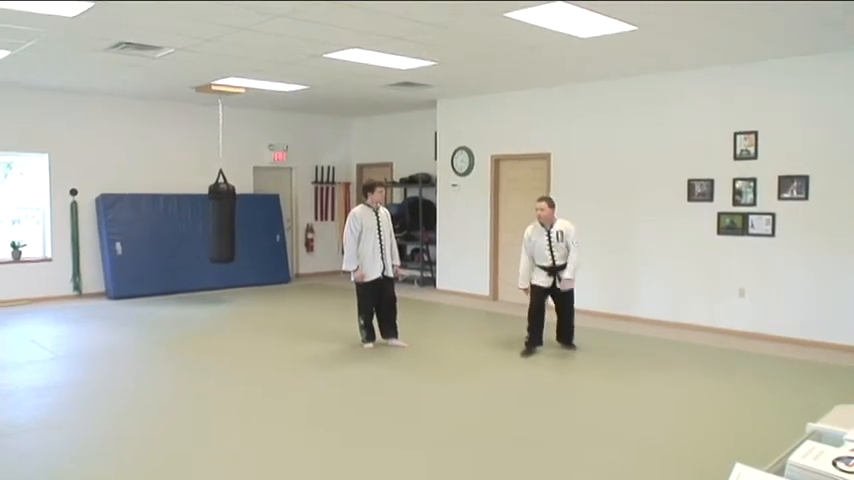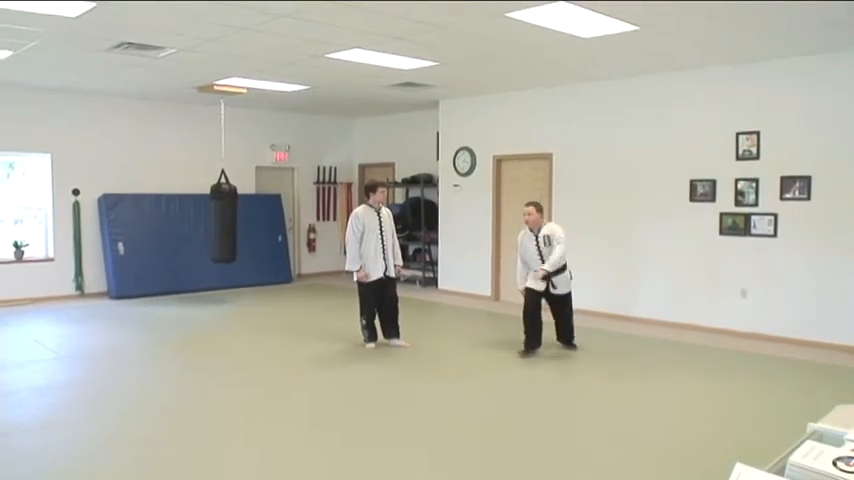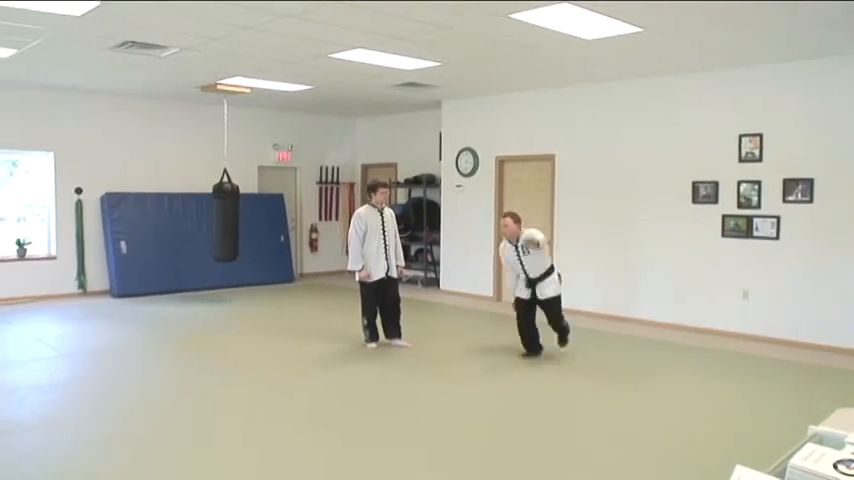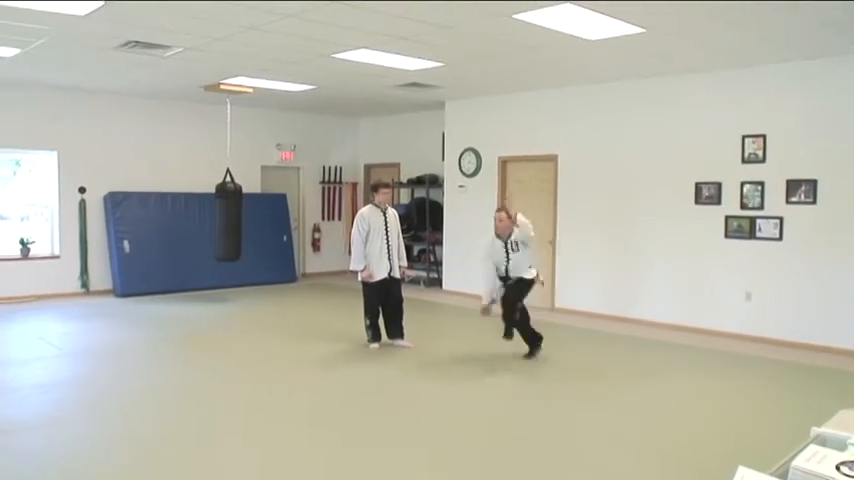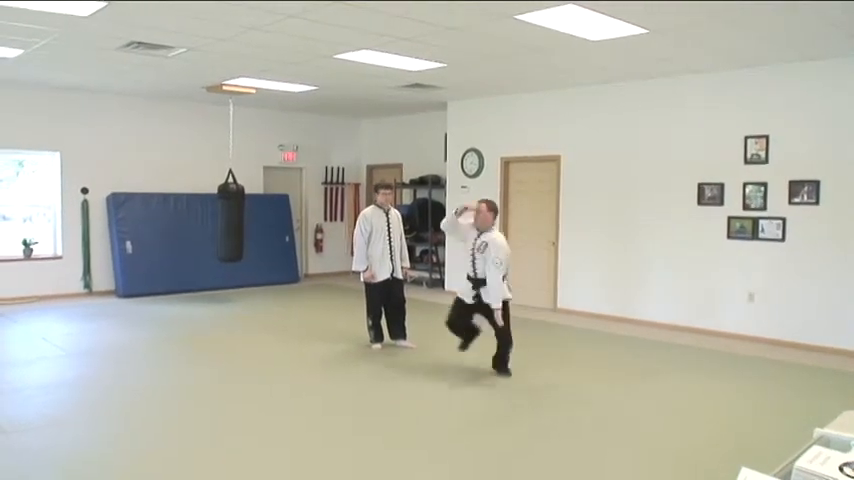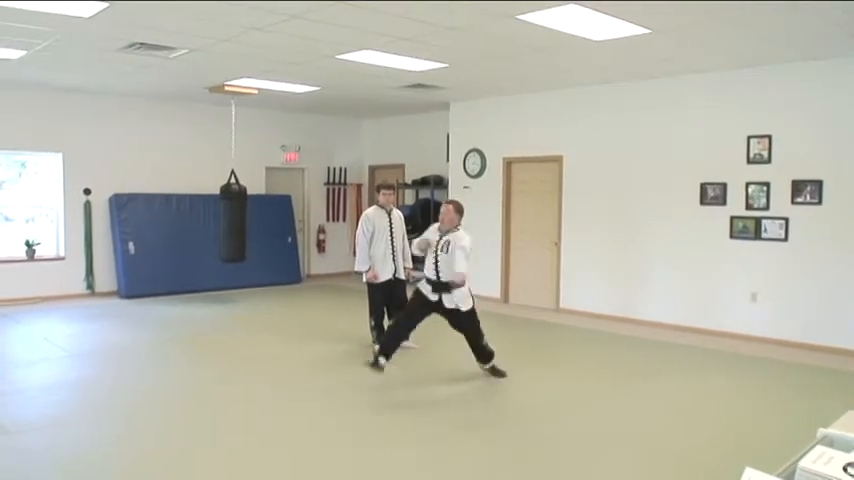
dt=0.2s
person 1, frame 1
left shoulder: (385, 213)
right shoulder: (356, 214)
left elbow: (391, 239)
right elbow: (350, 242)
left wrist: (395, 262)
right wrist: (354, 268)
left hip: (385, 268)
right hip: (366, 269)
left knee: (388, 303)
right knee: (366, 306)
left ankle: (391, 336)
right ankle: (368, 338)
person 1, frame 2
left shoulder: (387, 213)
right shoulder: (358, 214)
left elbow: (393, 238)
right elbow: (352, 242)
left wrist: (397, 262)
right wrist: (357, 268)
left hip: (387, 268)
right hip: (368, 269)
left knee: (390, 303)
right knee: (368, 306)
left ankle: (392, 335)
right ankle: (370, 338)
person 1, frame 3
left shoulder: (390, 213)
right shoulder: (361, 214)
left elbow: (395, 239)
right elbow: (354, 242)
left wrist: (399, 263)
right wrist: (360, 267)
left hip: (389, 268)
right hip: (370, 269)
left knee: (392, 303)
right knee: (370, 306)
left ankle: (394, 335)
right ankle: (371, 337)
person 1, frame 4
left shoulder: (393, 213)
right shoulder: (364, 214)
left elbow: (398, 239)
right elbow: (357, 242)
left wrist: (402, 263)
right wrist: (362, 267)
left hip: (392, 268)
right hip: (373, 269)
left knee: (395, 303)
right knee: (372, 306)
left ankle: (396, 336)
right ankle: (374, 338)
person 1, frame 5
left shoulder: (396, 214)
right shoulder: (367, 215)
left elbow: (401, 240)
right elbow: (360, 242)
left wrist: (405, 264)
right wrist: (364, 268)
left hip: (394, 269)
right hip: (375, 270)
left knee: (397, 304)
right knee: (375, 307)
left ankle: (399, 336)
right ankle: (376, 338)
person 1, frame 6
left shoulder: (398, 215)
right shoulder: (369, 215)
left elbow: (404, 241)
right elbow: (362, 243)
left wrist: (407, 264)
right wrist: (367, 268)
left hip: (397, 269)
right hip: (378, 270)
left knee: (399, 305)
right knee: (377, 307)
right ankle: (378, 339)
person 2, frame 1
left shoulder: (566, 227)
right shoulder: (531, 231)
left elbow: (574, 252)
right elbow: (526, 258)
left wrist: (568, 276)
right wrist: (524, 282)
left hip: (563, 276)
right hip: (541, 275)
left knee: (566, 311)
right knee: (535, 308)
left ankle: (566, 339)
right ankle: (532, 344)
person 2, frame 2
left shoulder: (553, 230)
right shoulder: (523, 236)
left elbow: (560, 249)
right elbow: (522, 262)
left wrist: (546, 268)
right wrist: (522, 285)
left hip: (558, 278)
right hip: (536, 280)
left knee: (564, 312)
right knee: (530, 312)
left ankle: (567, 340)
right ankle: (531, 345)
person 2, frame 3
left shoulder: (530, 235)
right shoulder: (504, 248)
left elbow: (541, 239)
right elbow: (514, 271)
left wrist: (534, 241)
right wrist: (515, 293)
left hip: (547, 281)
right hip: (526, 285)
left knee: (554, 316)
right knee: (523, 319)
left ankle: (563, 332)
right ankle: (533, 348)
person 2, frame 4
left shoulder: (523, 234)
right shoulder: (492, 243)
left elbow: (527, 233)
right elbow: (490, 273)
left wrist: (514, 217)
right wrist: (487, 299)
left hip: (524, 278)
right hip: (506, 282)
left knee: (509, 299)
right knee: (519, 317)
left ankle: (509, 329)
right ankle: (535, 342)
person 2, frame 5
left shoulder: (497, 241)
right shoulder: (471, 229)
left elbow: (495, 274)
right elbow: (446, 226)
left wrist: (496, 306)
right wrist: (459, 212)
left hip: (492, 290)
right hip: (472, 286)
left knee: (502, 331)
right knee: (454, 321)
left ankle: (501, 364)
right ankle: (470, 333)
person 2, frame 6
left shoulder: (461, 239)
right shoulder: (435, 229)
left elbow: (462, 268)
right elbow: (417, 247)
right wrist: (421, 244)
left hip: (454, 293)
right hip: (429, 289)
left knee: (473, 330)
right knee: (404, 322)
left ankle: (488, 363)
right ankle: (381, 358)
